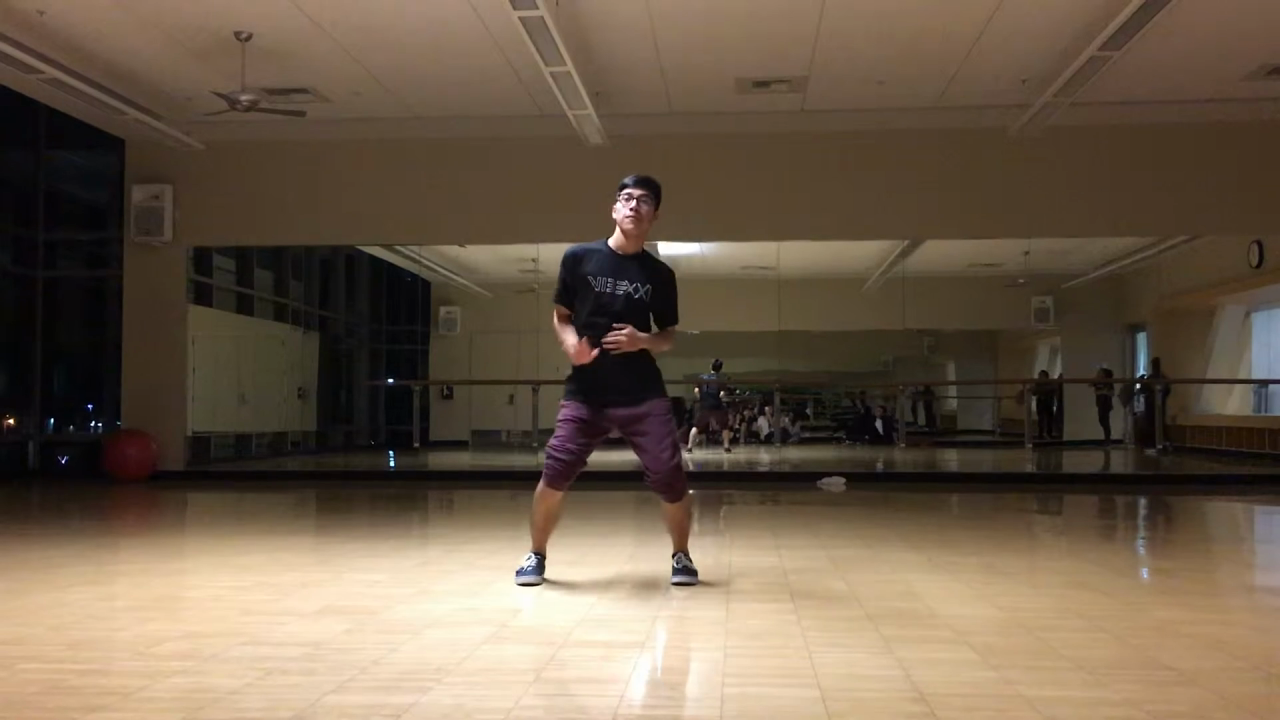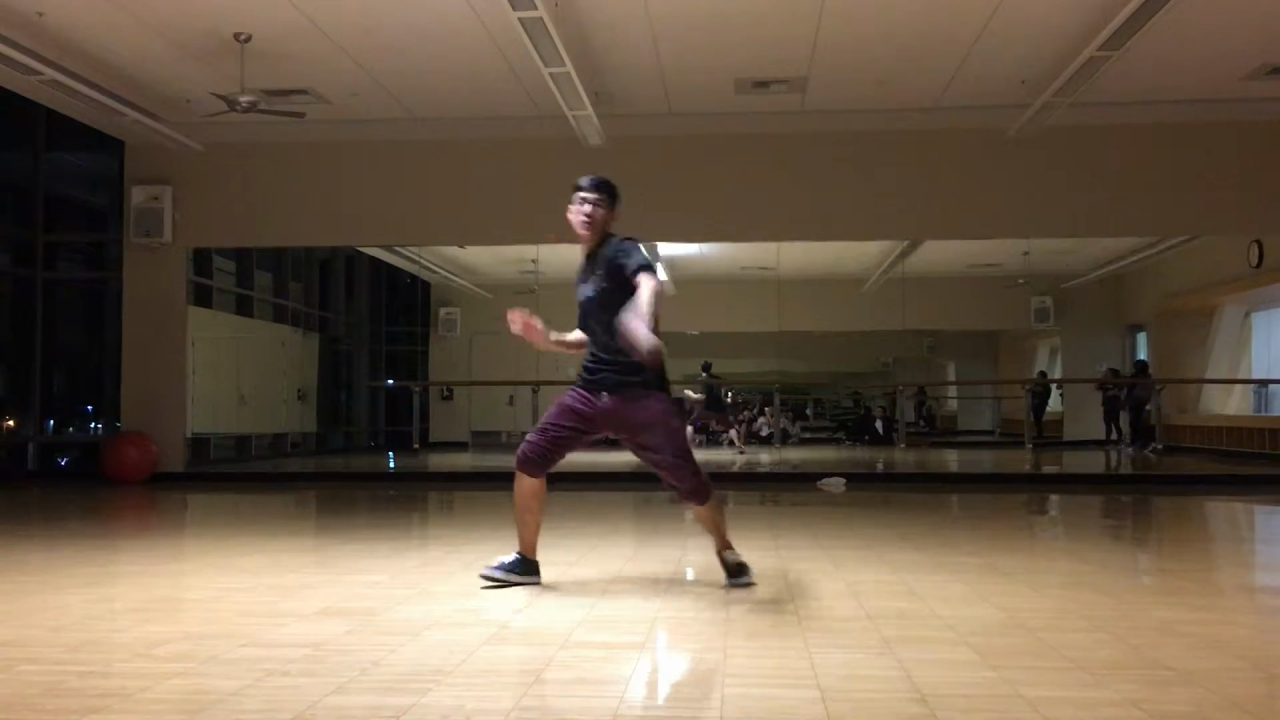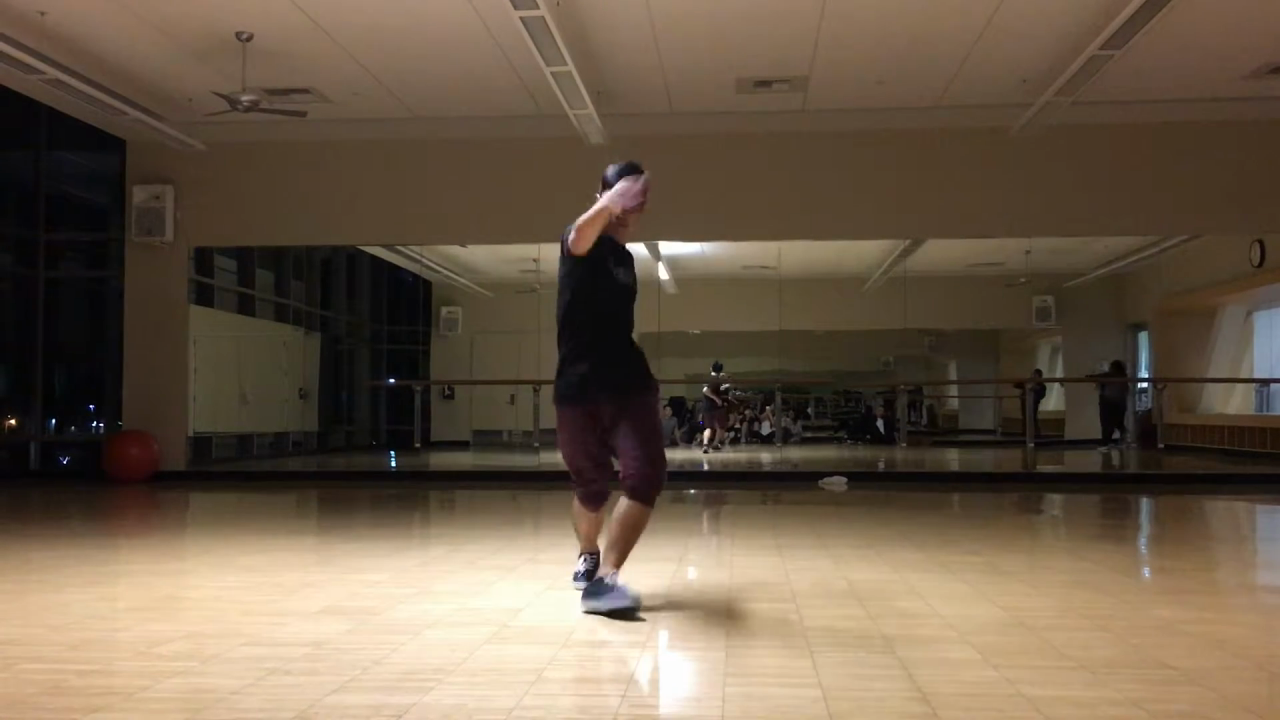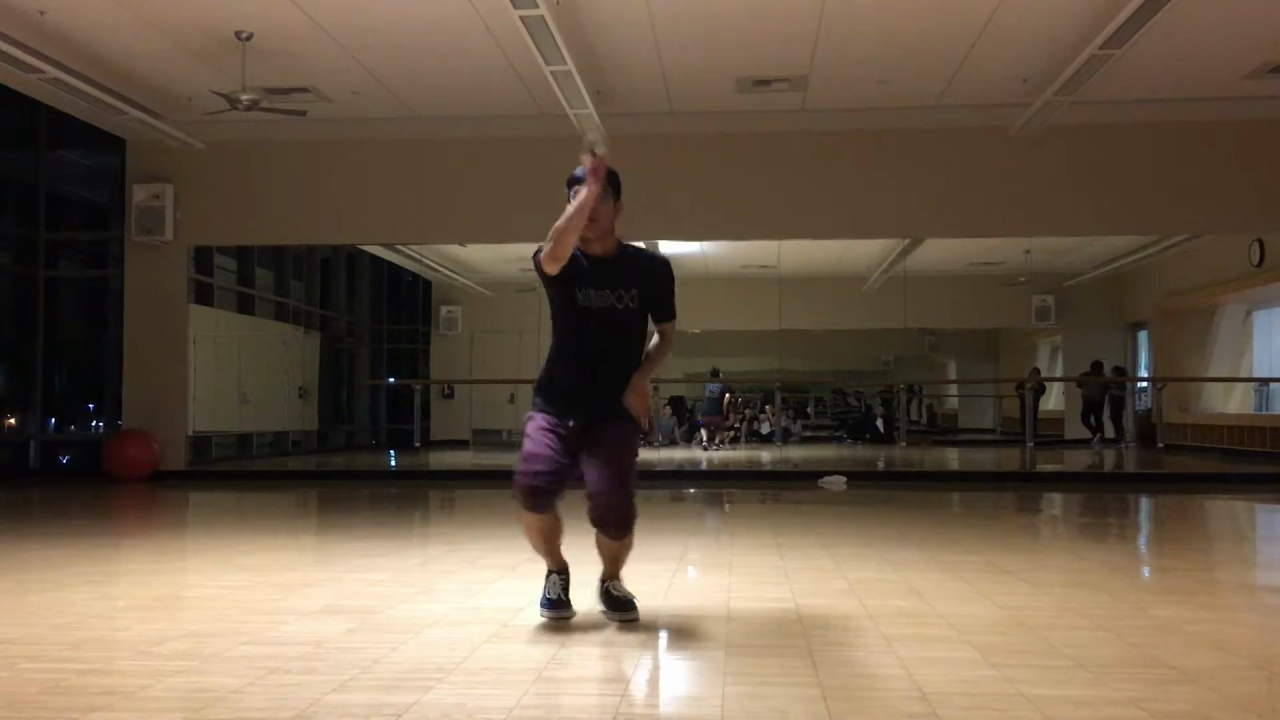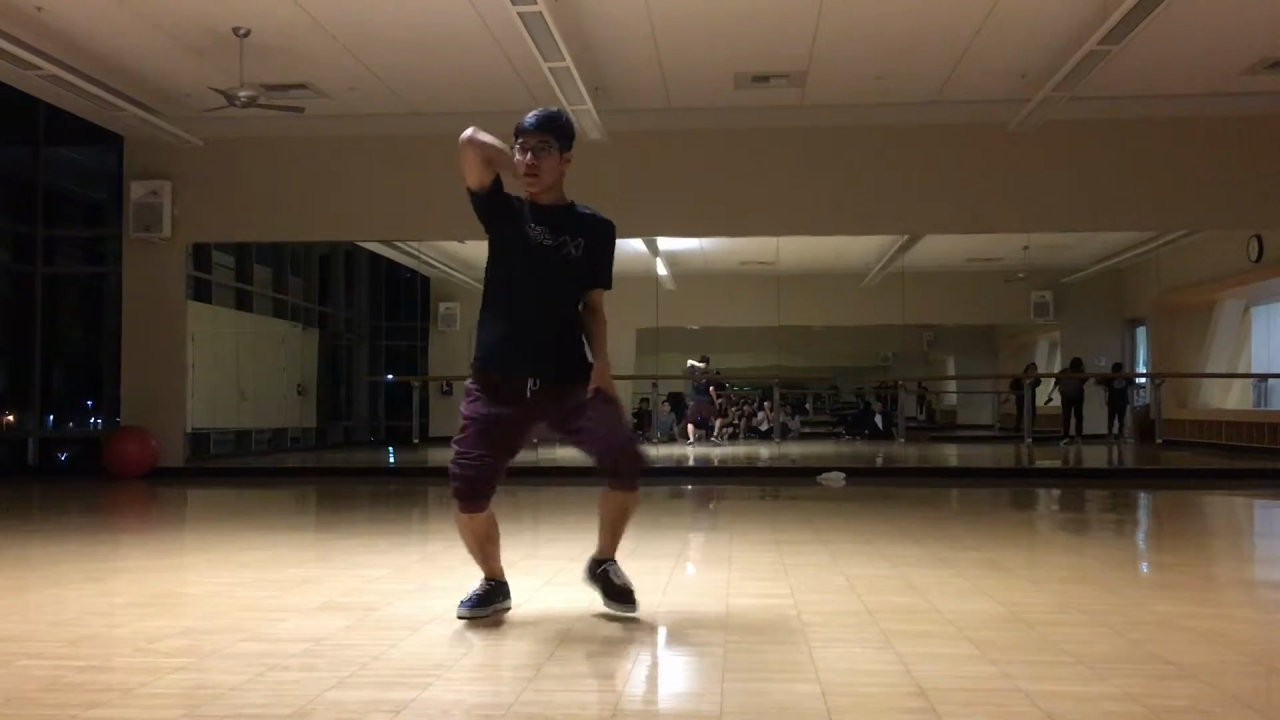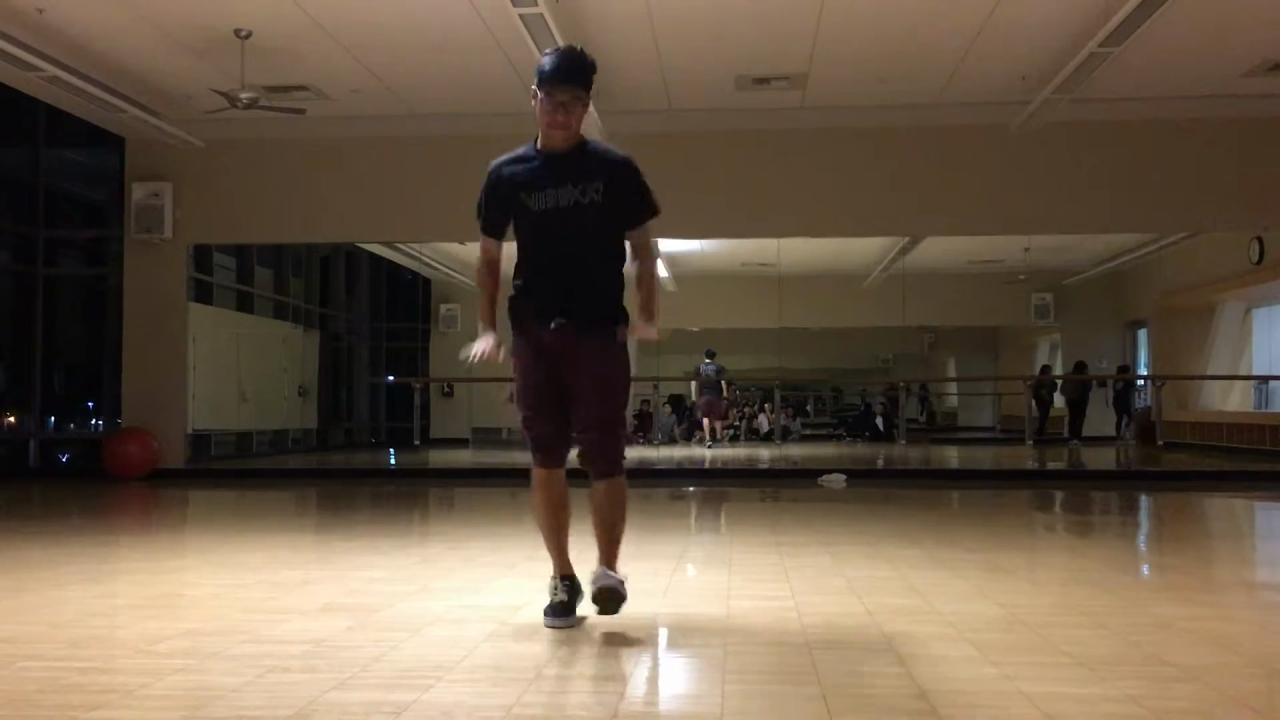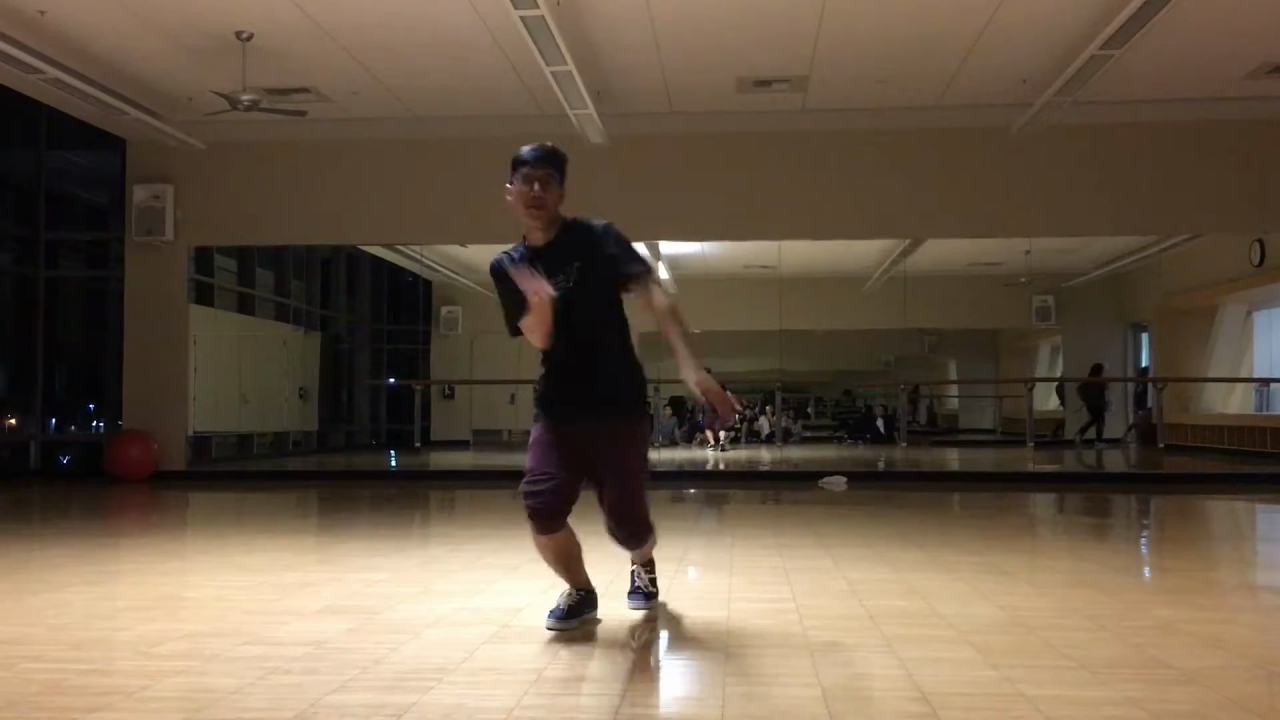
dt=0.7s
person 1, frame 1
left shoulder: (660, 274)
right shoulder: (578, 258)
left elbow: (668, 336)
right elbow: (560, 317)
left wrist: (642, 340)
right wrist: (572, 347)
left hip: (643, 395)
right hip: (585, 392)
left knee: (669, 477)
right knee: (556, 471)
left ankle: (681, 554)
right ankle: (536, 554)
person 1, frame 2
left shoulder: (623, 251)
right shoulder: (581, 270)
left elbow: (649, 285)
left wrist: (639, 322)
right wrist: (548, 339)
left hip: (641, 390)
right hip: (590, 390)
left knee: (686, 479)
right knee: (531, 460)
left ankle: (727, 552)
right ankle: (525, 559)
person 1, frame 3
left shoulder: (624, 257)
right shoulder: (588, 241)
right elbow: (577, 236)
right wrist: (607, 202)
left hip: (632, 385)
right hip: (581, 388)
left knee: (646, 477)
right knee: (592, 490)
left ankle: (605, 578)
right ankle: (588, 555)
person 1, frame 4
left shoulder: (651, 268)
right shoulder: (564, 263)
left elbow: (665, 332)
right elbow: (552, 256)
left wrist: (642, 377)
right wrist: (588, 188)
left hip: (613, 415)
right hip: (555, 407)
left knee: (612, 510)
right knee: (535, 488)
left ankle: (611, 581)
right ankle: (556, 572)
person 1, frame 5
left shoulder: (594, 228)
right shoulder: (502, 211)
left elbow: (593, 305)
right elbow: (470, 143)
left wrist: (602, 361)
right wrist: (508, 159)
left hip: (567, 379)
right hip: (496, 379)
left knee: (625, 463)
right knee: (468, 487)
left ankle: (604, 563)
right ankle: (494, 582)
person 1, frame 6
left shoulder: (615, 168)
right shoulder: (505, 174)
left elbow: (642, 245)
right elbow: (489, 256)
left wrist: (647, 314)
right wrist: (488, 330)
left hip: (598, 331)
right hip: (535, 330)
left knee: (602, 451)
right knee: (547, 454)
left ankle: (608, 570)
right ankle: (563, 577)
person 1, frame 7
left shoulder: (599, 238)
right shoulder: (506, 267)
left elbow: (654, 296)
right elbow: (540, 339)
left wrist: (690, 365)
right wrist: (539, 305)
left hip: (621, 407)
right hip: (560, 410)
left knee: (629, 529)
right knee: (542, 508)
left ankle: (644, 564)
right ankle: (580, 589)
